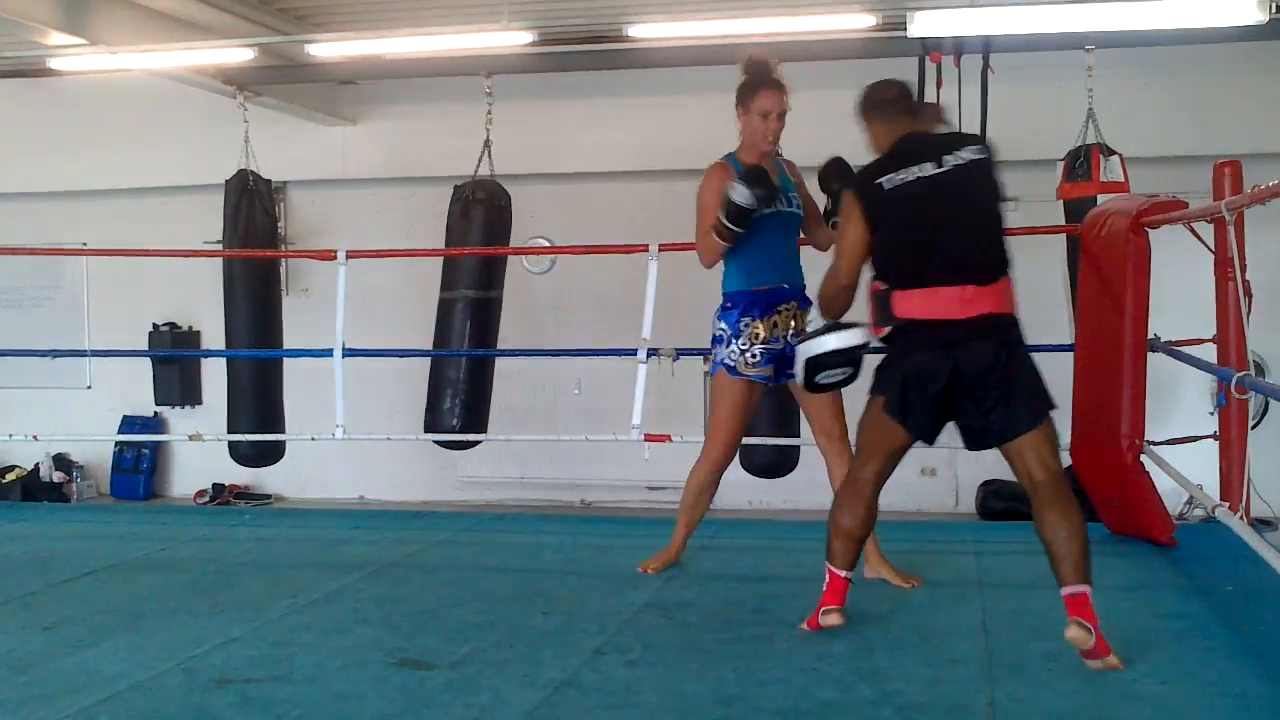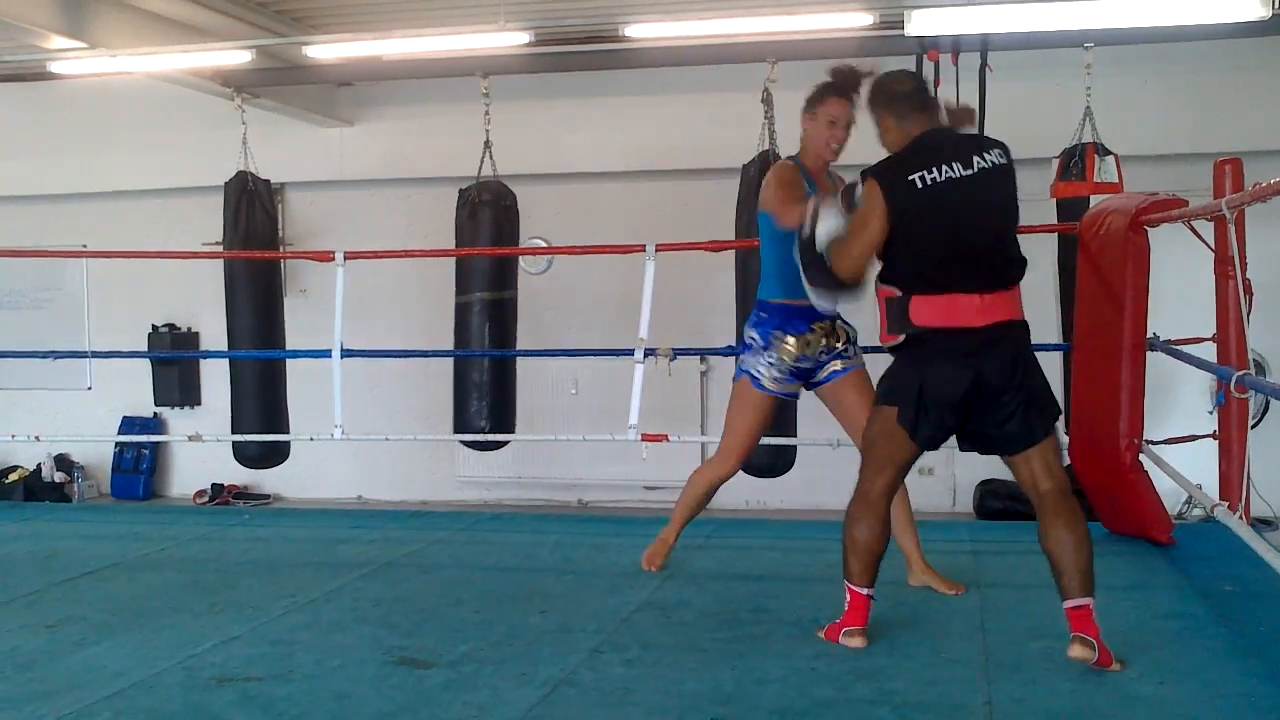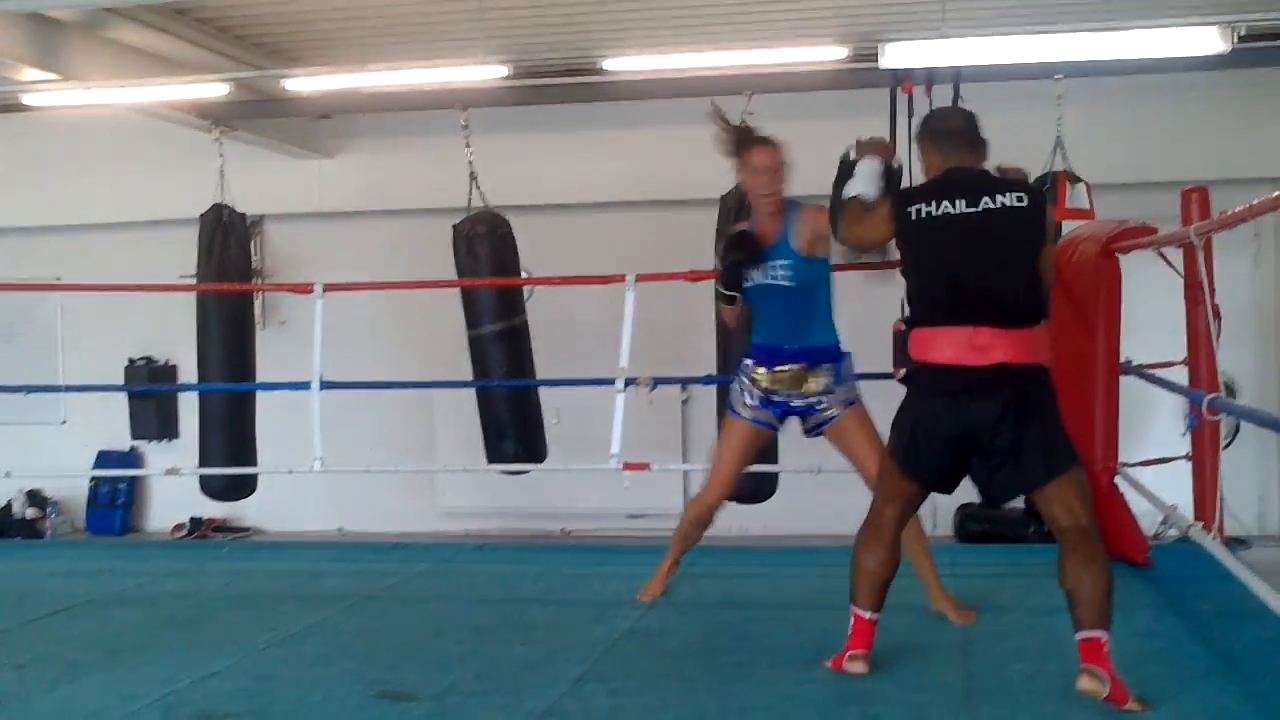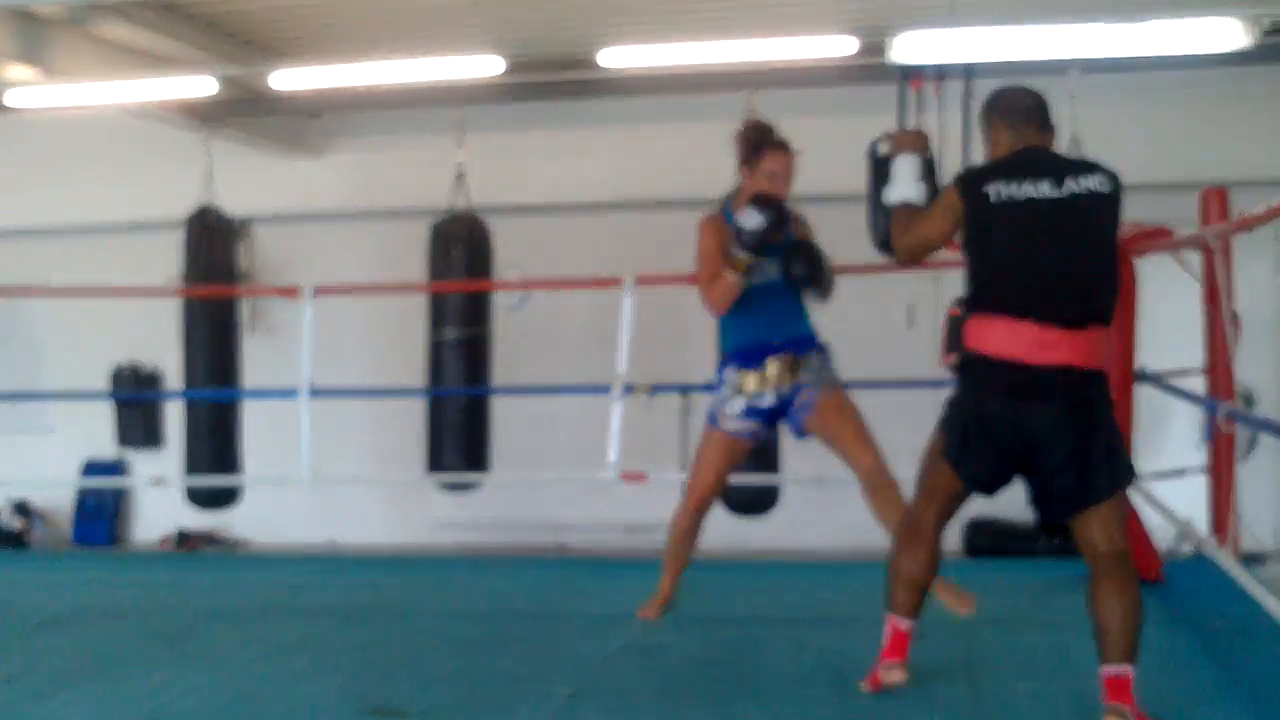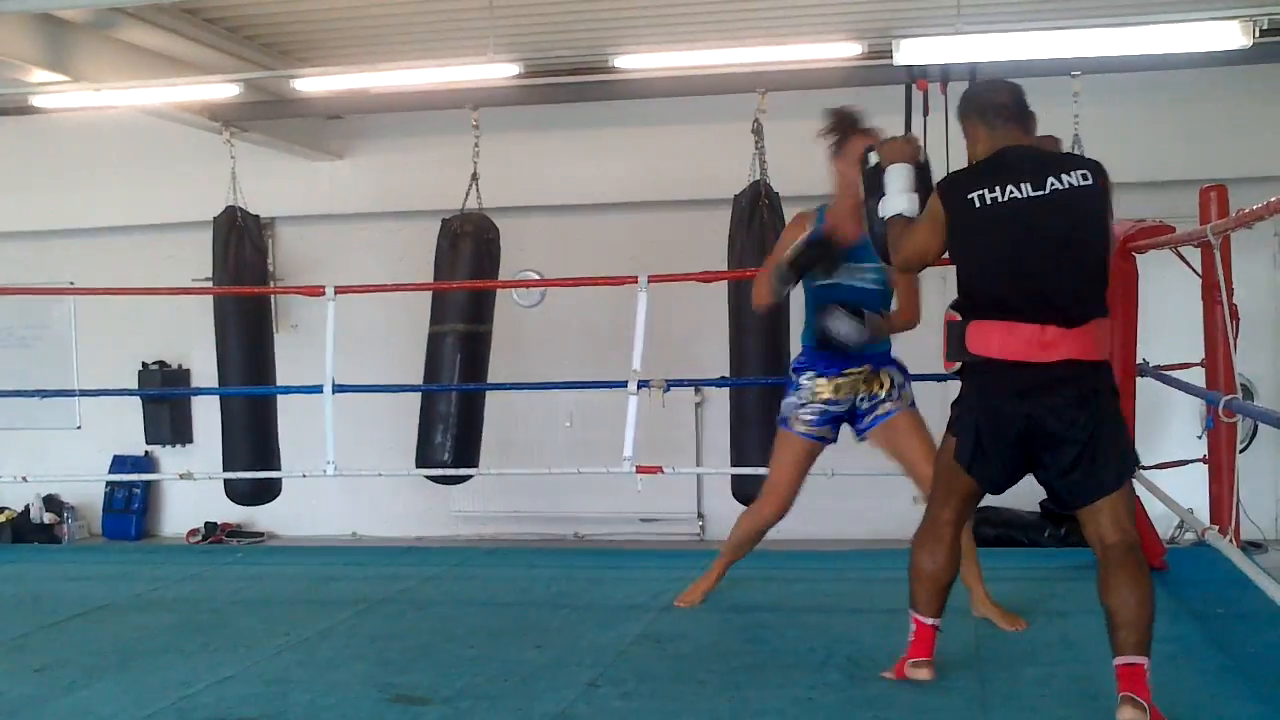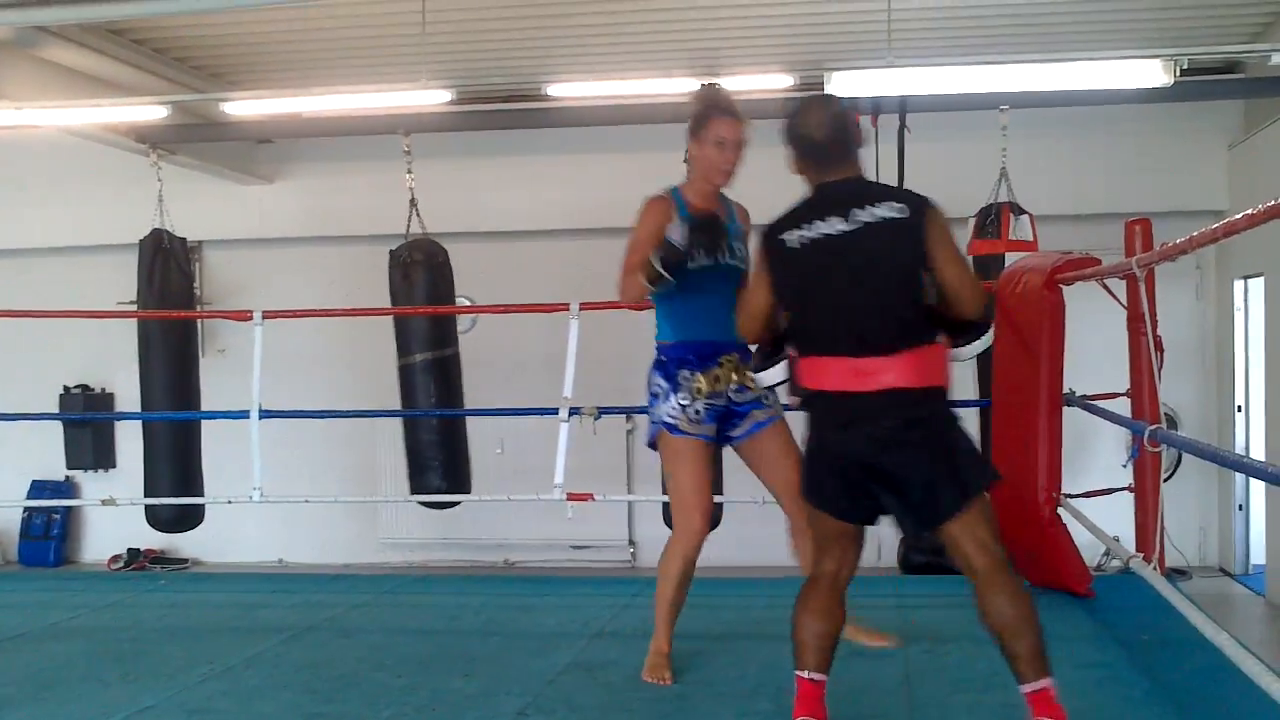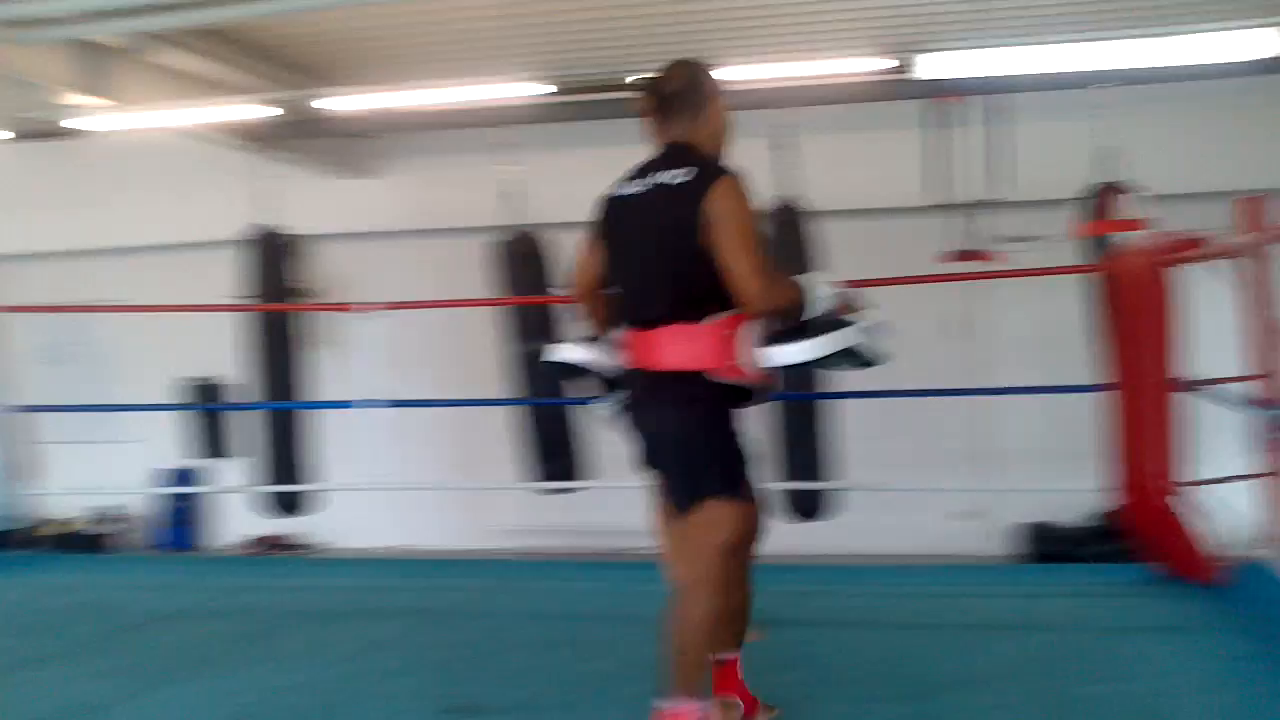
dt=0.7s
person 1, frame 1
left shoulder: (867, 187)
right shoulder: (976, 152)
left elbow: (842, 282)
left wrist: (826, 317)
left hip: (918, 345)
right hip: (992, 340)
left knee: (864, 476)
right knee: (1045, 479)
left ankle: (831, 602)
right ankle: (1082, 617)
person 1, frame 2
left shoulder: (889, 178)
right shoulder: (996, 154)
left elbow: (848, 267)
left wrist: (825, 246)
left hip: (928, 355)
right hip: (1003, 348)
left knee: (875, 489)
right knee: (1050, 489)
left ankle: (853, 619)
right ankle: (1084, 629)
person 1, frame 3
left shoulder: (910, 205)
right shoulder: (1028, 200)
left elbow: (853, 232)
left wrist: (868, 166)
left hip: (937, 392)
right hip: (1015, 390)
left knee: (886, 516)
right knee: (1077, 526)
left ankle: (858, 645)
right ankle: (1095, 664)
person 1, frame 4
left shoulder: (976, 188)
right shoulder: (1103, 185)
left elbow: (908, 243)
left wrist: (906, 164)
left hip: (992, 386)
right hip: (1074, 391)
left knee: (925, 518)
right knee: (1108, 551)
left ankle: (893, 657)
person 1, frame 5
left shoulder: (957, 192)
right shoulder: (1091, 176)
left elbow: (905, 256)
left wrist: (897, 173)
left hip: (994, 384)
right hip: (1079, 384)
left knee: (943, 515)
right knee: (1117, 540)
left ankle: (919, 651)
person 1, frame 6
left shoulder: (781, 237)
right shoulder: (914, 213)
left elbow: (752, 327)
right elbow: (969, 307)
left hip: (834, 422)
right hip: (913, 416)
left knee: (829, 567)
right knee: (987, 562)
person 1, frame 7
left shoulder: (623, 194)
right shoulder: (715, 184)
left elbow: (587, 288)
right elbow: (758, 293)
left hip: (656, 386)
right hip: (693, 391)
left knee: (731, 530)
right knee: (713, 551)
person 2, frame 1
left shoulder: (787, 170)
right shoulder: (720, 174)
left elbow: (821, 240)
right elbow: (707, 255)
right wrist: (736, 210)
left hip: (797, 314)
right hip: (745, 318)
left knee: (835, 440)
right knee: (719, 451)
left ankle: (872, 558)
right ankle: (675, 545)
person 2, frame 2
left shoulder: (830, 179)
right shoulder: (786, 176)
right elbow: (799, 215)
left hip: (826, 329)
right hip: (775, 330)
right knee: (731, 459)
left ankle: (918, 565)
right ankle: (668, 537)
person 2, frame 3
left shoulder: (813, 219)
right shoulder: (743, 234)
right elbow: (731, 319)
right wrist: (729, 281)
left hip: (822, 374)
right hip: (762, 374)
right knee: (716, 491)
left ankle: (937, 592)
right ankle: (667, 566)
person 2, frame 4
left shoulder: (791, 222)
right shoulder: (717, 227)
left elbow: (818, 290)
right elbow: (717, 302)
left wrist: (814, 269)
right wrist: (751, 245)
left hip: (802, 364)
right hip: (742, 377)
left knee: (874, 471)
right knee: (697, 497)
left ankle: (932, 579)
right ankle: (668, 583)
person 2, frame 5
right shoulder: (806, 226)
left elbow: (910, 313)
right elbow: (760, 298)
left wrist: (867, 327)
right wrist: (797, 262)
left hip: (878, 378)
right hip: (817, 379)
right knee: (772, 505)
left ankle: (981, 597)
right ankle: (716, 571)
person 2, frame 6
left shoulder: (734, 214)
right shoulder: (663, 210)
right elbow: (628, 290)
right wrist: (674, 254)
left hip: (735, 370)
right hip: (680, 374)
left knee: (799, 501)
right knee: (693, 527)
right ankle: (659, 643)
person 2, frame 7
left shoulder: (723, 196)
right shoulder: (655, 216)
left elbow: (752, 270)
right elbow: (632, 286)
left hip: (713, 353)
right hip: (665, 359)
left knee: (713, 484)
right knee: (674, 484)
left ankle: (714, 603)
right ankle: (693, 599)
